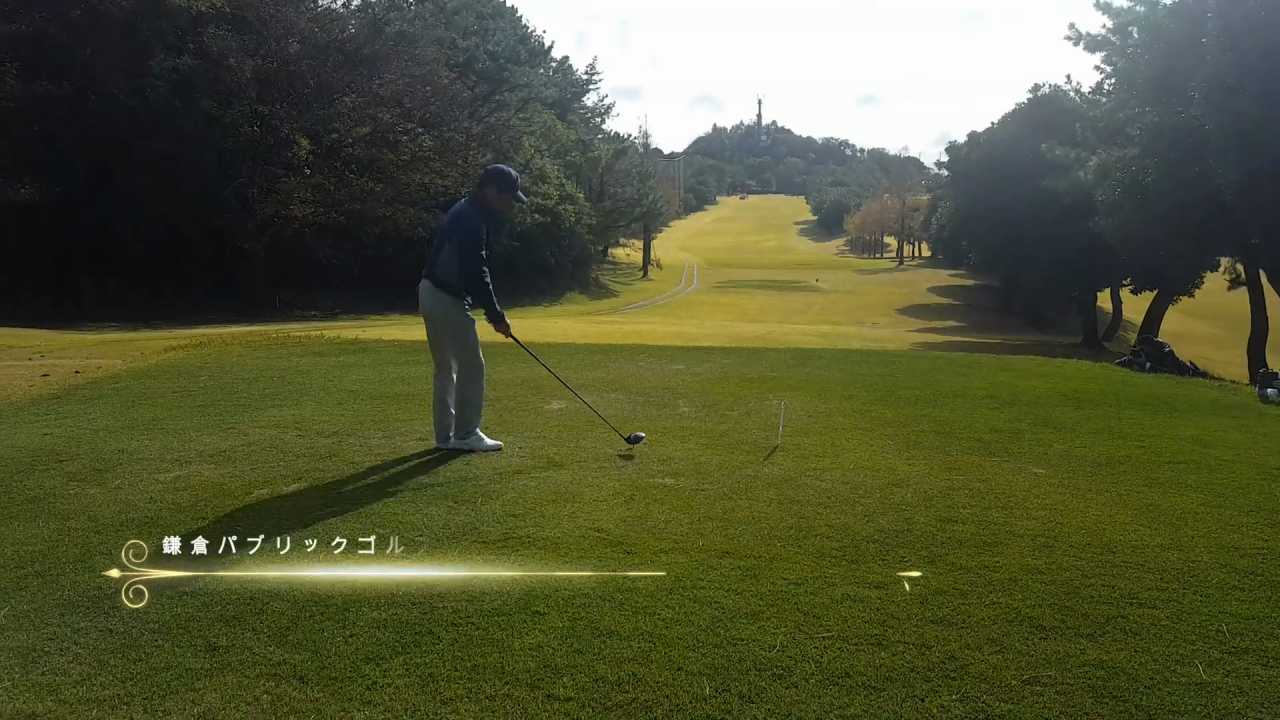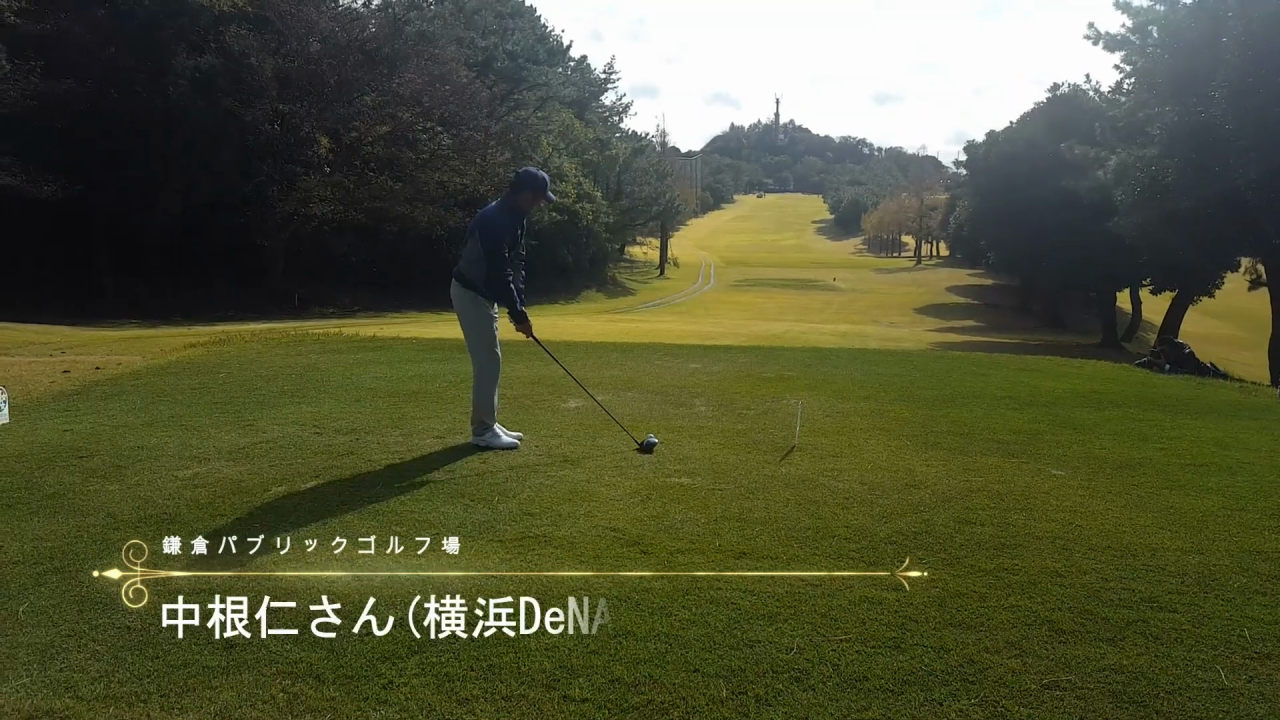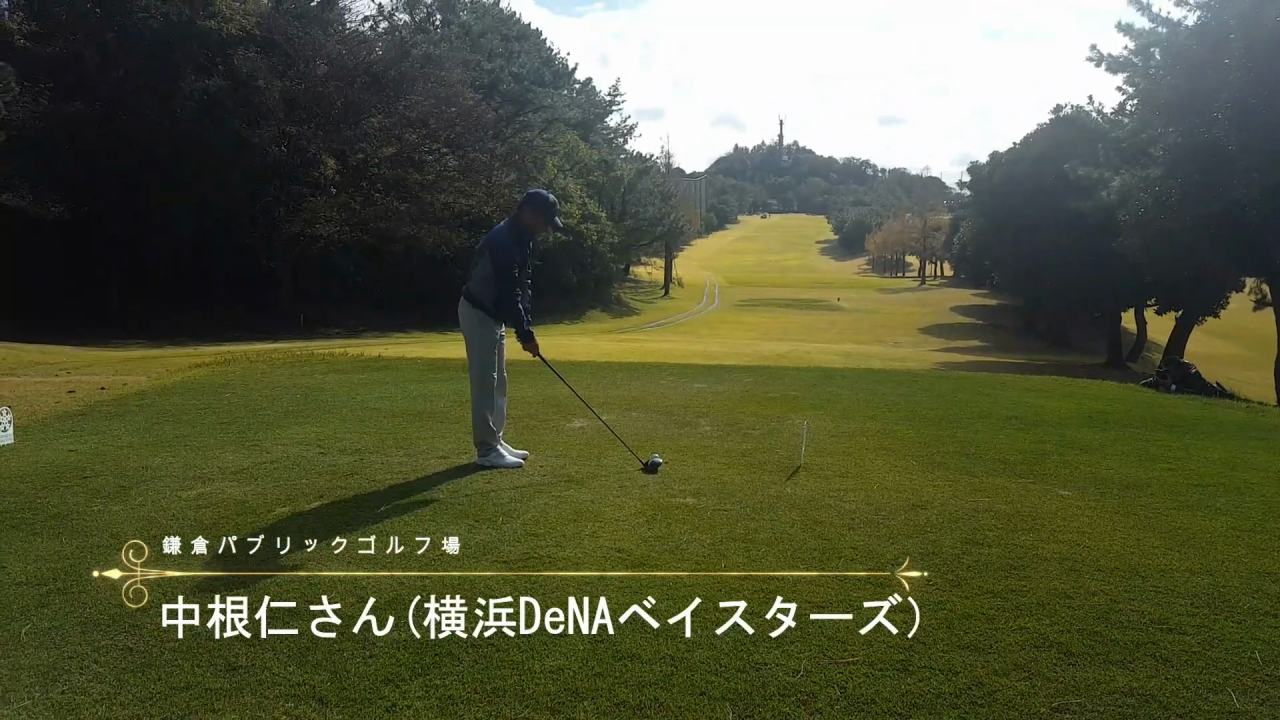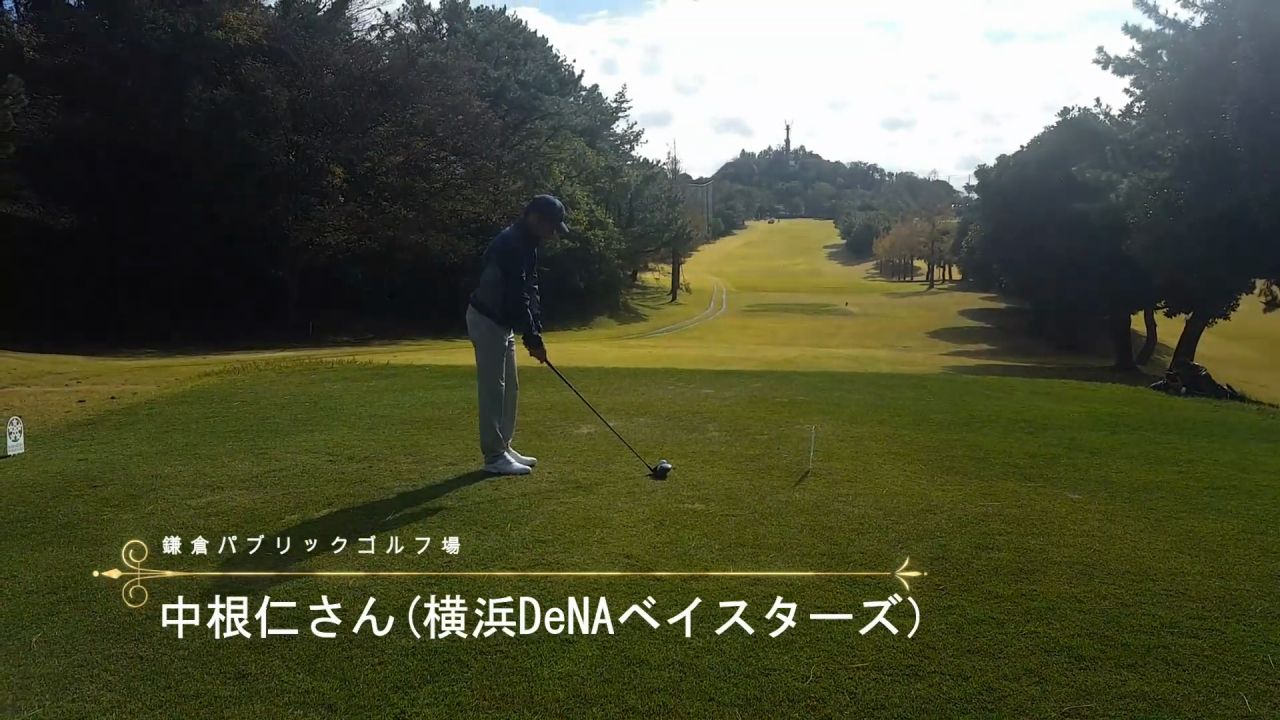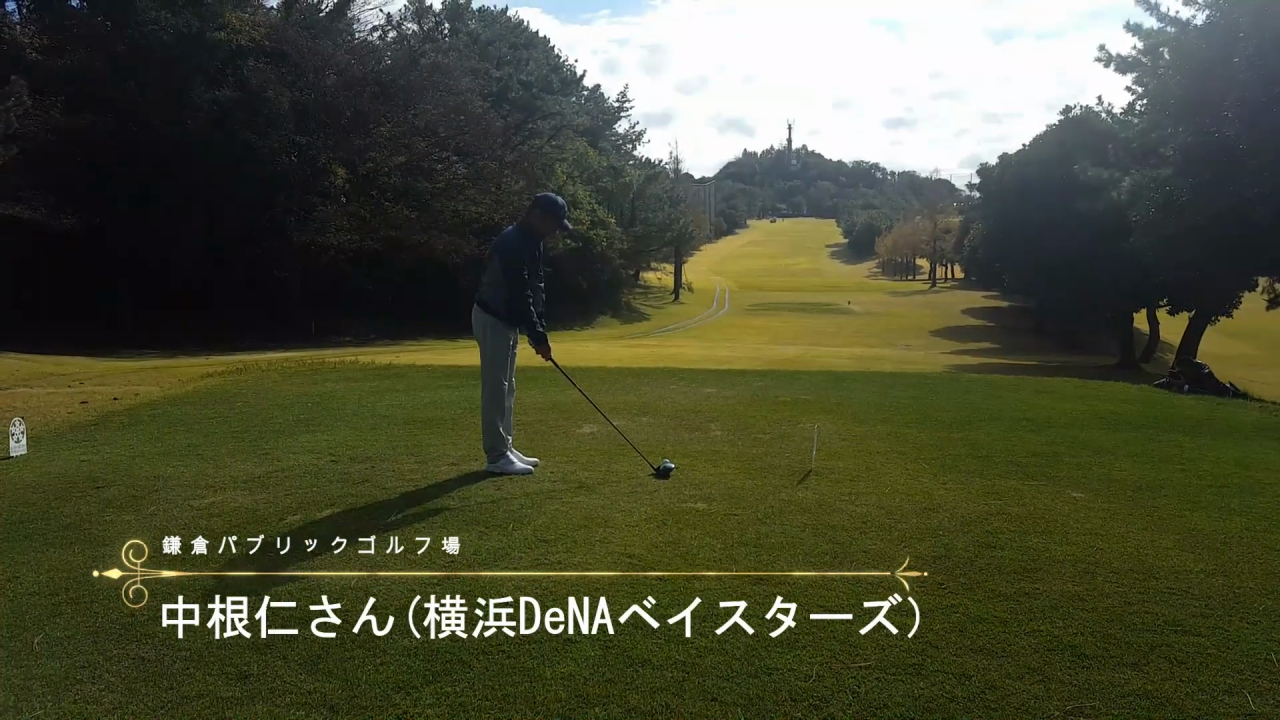
dt=0.7s
person 1, frame 1
left shoulder: (469, 213)
right shoulder: (470, 221)
right elbow: (476, 274)
left wrist: (491, 311)
right wrist: (496, 316)
left hip: (435, 292)
right hip: (447, 297)
left knee: (446, 367)
right knee: (471, 366)
left ankle: (446, 434)
right ankle: (465, 434)
person 1, frame 2
left shoulder: (514, 218)
right shoulder: (493, 220)
left elbow: (515, 264)
right elbow: (499, 272)
left wrist: (519, 306)
right wrist: (517, 313)
left hip: (485, 293)
right hip: (470, 292)
left knee: (491, 359)
right knee: (487, 359)
left ankle: (489, 423)
right ankle: (483, 429)
person 1, frame 3
left shoulder: (521, 239)
right shoulder: (502, 240)
left elbow: (521, 285)
right elbow: (508, 291)
left wrist: (526, 326)
right wrist: (525, 333)
left hip: (493, 313)
right hip: (478, 312)
left knee: (497, 380)
right knee: (485, 381)
left ankle: (495, 441)
right ankle: (487, 449)
person 1, frame 4
left shoulder: (527, 244)
right shoulder: (510, 244)
left elbow: (529, 290)
right elbow: (516, 296)
left wrist: (535, 332)
right wrist: (533, 338)
left hip: (501, 321)
right hip: (487, 320)
left knee: (508, 387)
right knee: (493, 387)
left ankle: (503, 448)
right ankle: (494, 456)
person 1, frame 5
left shoulder: (532, 242)
right shoulder: (512, 243)
left elbow: (535, 288)
right elbow: (519, 294)
left wrist: (539, 329)
right wrist: (537, 335)
left hip: (506, 320)
right hip: (492, 319)
left knee: (506, 387)
right knee: (496, 387)
left ankle: (505, 448)
right ankle: (496, 456)
